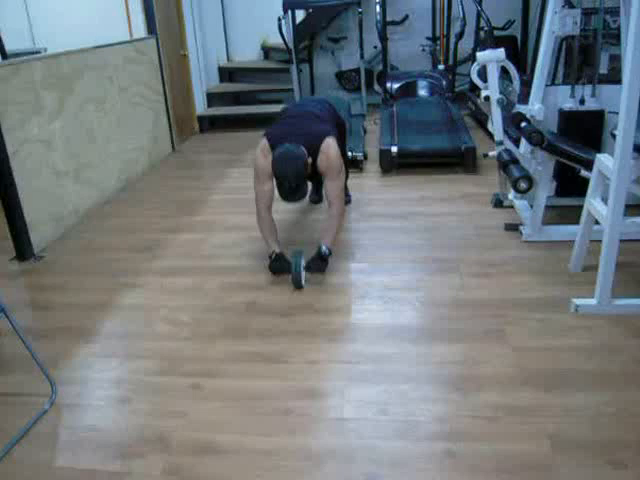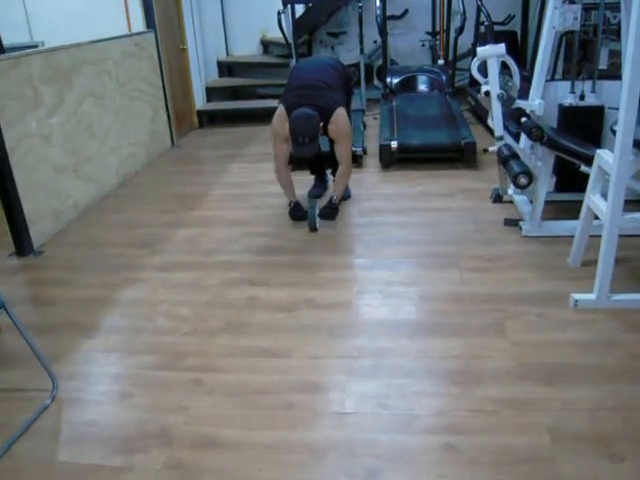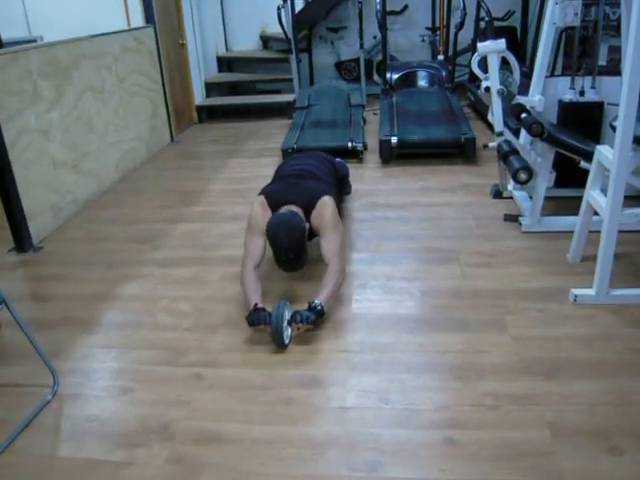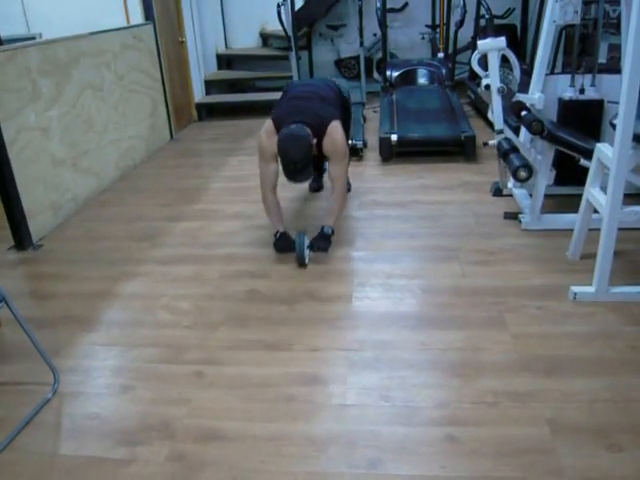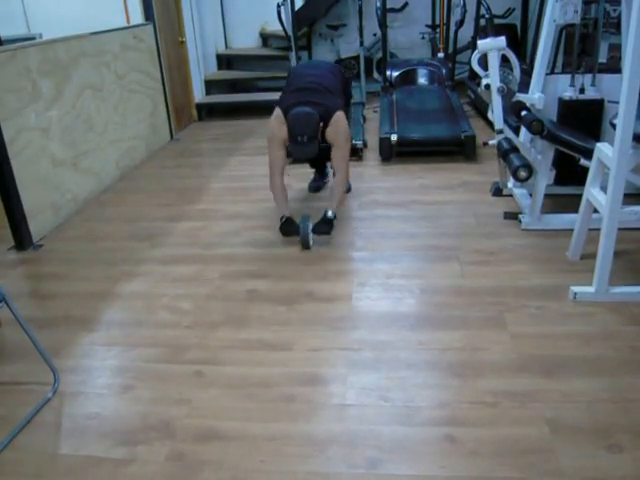
dt=1s
person 1, frame 1
left shoulder: (328, 152)
right shoulder: (264, 155)
left elbow: (336, 207)
right elbow: (263, 210)
left wrist: (323, 253)
right wrist: (276, 254)
left hip: (328, 113)
left ankle: (342, 188)
right ankle: (316, 182)
person 1, frame 2
left shoulder: (337, 118)
right shoulder: (281, 119)
left elbow: (345, 164)
right elbow: (281, 165)
left wrist: (334, 201)
right wrist: (293, 203)
left hip: (337, 71)
left knee: (341, 140)
right knee: (309, 152)
left ankle: (338, 179)
right ankle: (320, 177)
person 1, frame 3
left shoulder: (324, 208)
right shoulder: (261, 209)
left elbow: (336, 266)
right elbow: (249, 266)
left wrist: (316, 307)
right wrist: (256, 307)
left hip: (327, 165)
right hip: (289, 166)
left ankle: (341, 166)
person 1, frame 4
left shoulder: (333, 133)
right shoulder: (268, 135)
left elbow: (339, 189)
right elbow: (268, 190)
left wrist: (326, 232)
right wrist: (280, 233)
left hip: (333, 92)
left knee: (339, 157)
right ankle: (318, 171)
person 1, frame 5
left shoulder: (336, 121)
right shoulder: (278, 123)
left elbow: (341, 173)
right elbow: (276, 174)
left wrist: (329, 216)
right wrist: (285, 217)
left hip: (335, 75)
right ankle: (320, 170)
